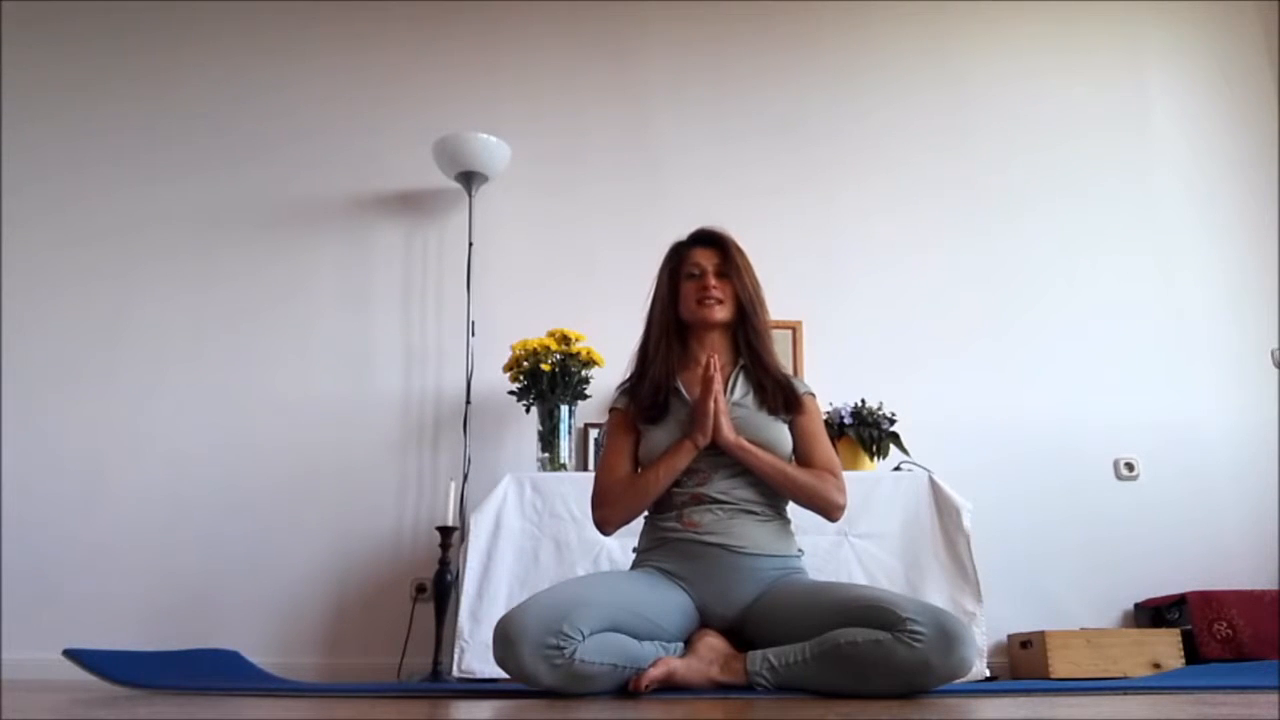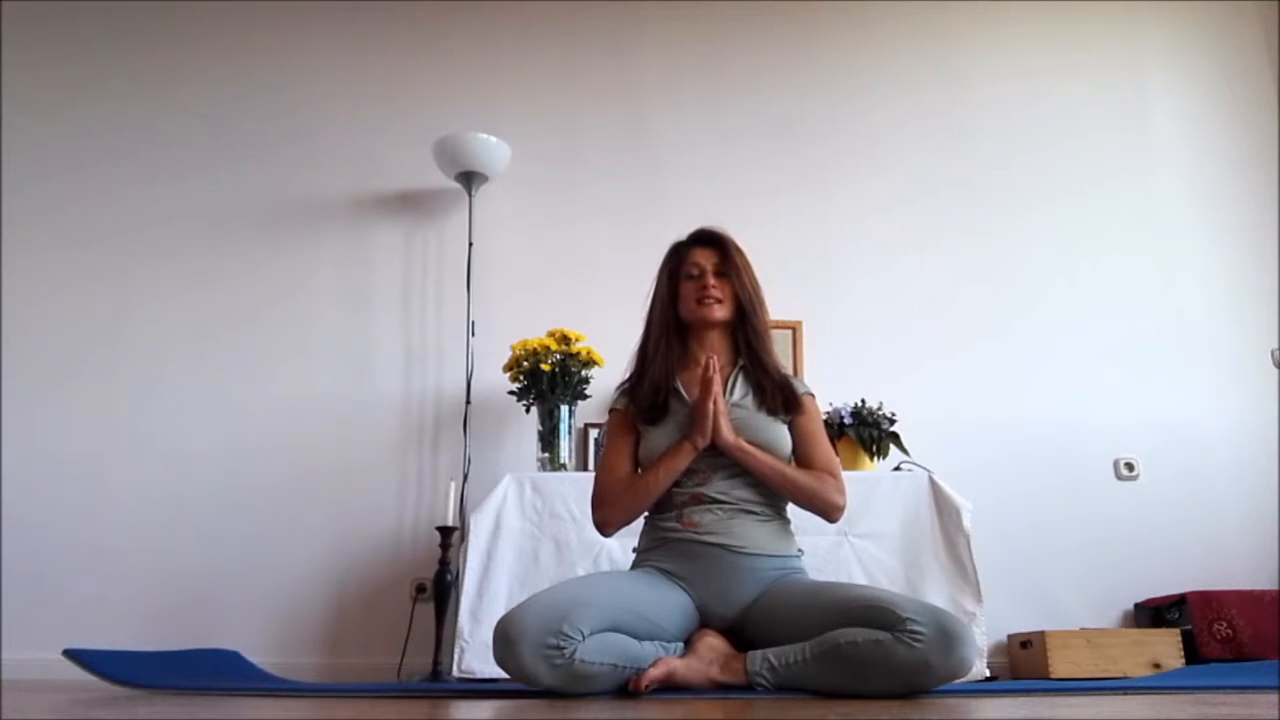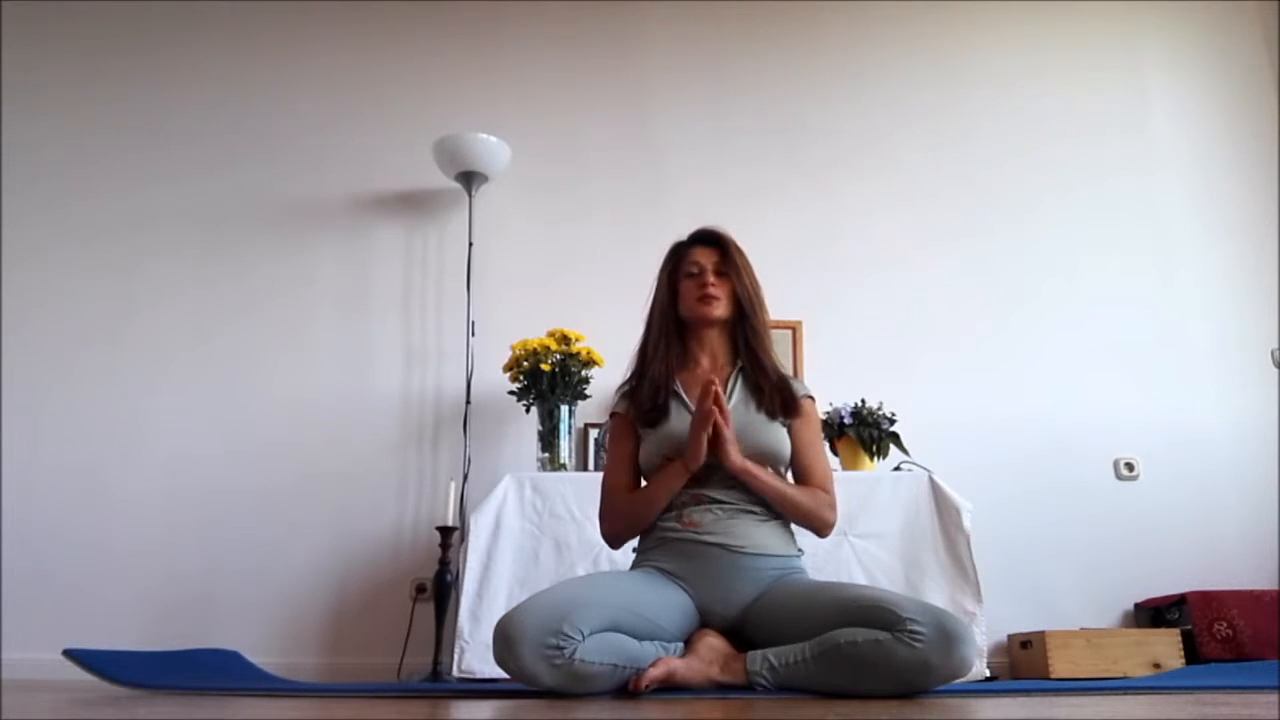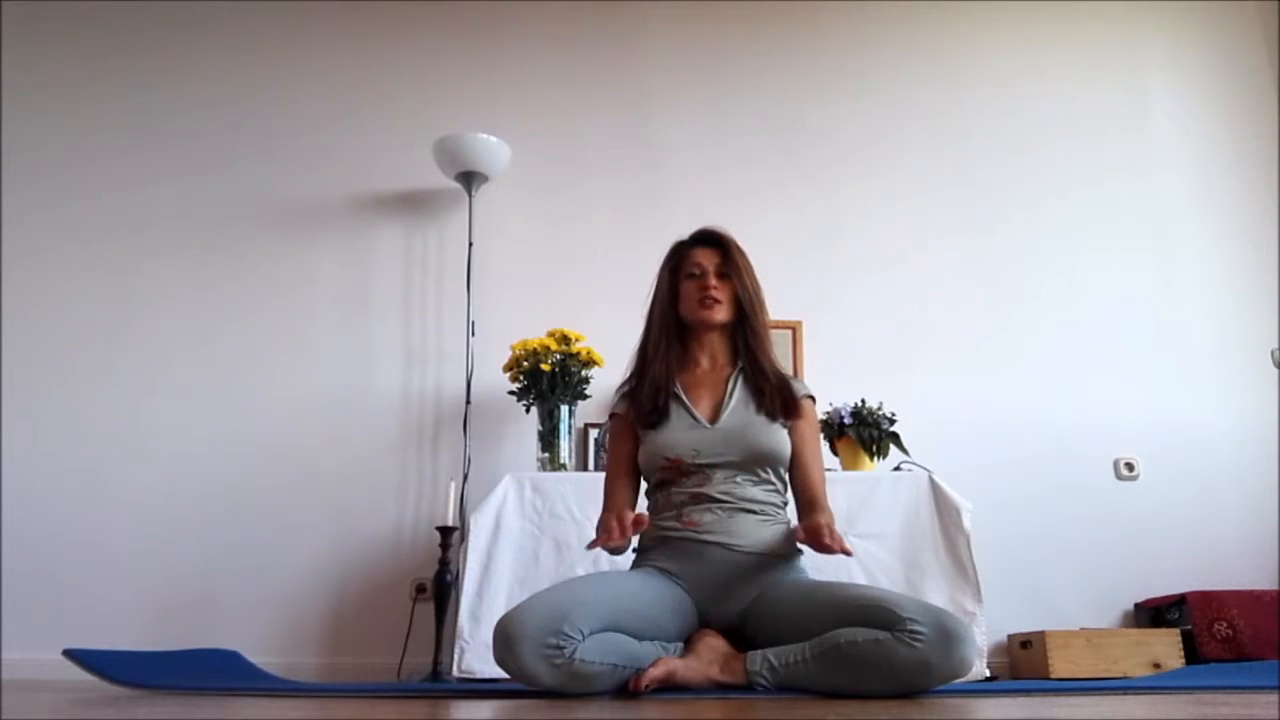
dt=0.3s
person 1, frame 1
left shoulder: (786, 391)
right shoulder: (637, 397)
left elbow: (832, 500)
right elbow: (608, 514)
left wrist: (733, 439)
right wrist: (692, 440)
left hip: (770, 578)
right hip: (667, 576)
left knee: (944, 643)
right knee: (523, 638)
left ankle: (729, 665)
right ankle: (711, 656)
person 1, frame 2
left shoulder: (786, 391)
right shoulder: (638, 398)
left elbow: (832, 500)
right elbow: (607, 515)
left wrist: (732, 441)
right wrist: (691, 441)
left hip: (770, 579)
right hip: (666, 578)
left knee: (945, 644)
right knee: (521, 638)
left ankle: (731, 665)
right ankle: (707, 654)
person 1, frame 3
left shoulder: (786, 393)
right shoulder: (638, 399)
left elbow: (824, 514)
right elbow: (614, 527)
left wrist: (739, 462)
right wrist: (686, 460)
left hip: (771, 579)
right hip: (666, 577)
left knee: (945, 643)
right knee: (522, 638)
left ankle: (727, 664)
right ankle: (706, 653)
person 1, frame 4
left shoulder: (787, 393)
right shoulder: (638, 400)
left elbow: (815, 505)
right elbow: (614, 514)
left wrist: (816, 528)
right wrist: (617, 527)
left hip: (770, 581)
right hip: (667, 577)
left knee: (945, 642)
right knee: (522, 639)
left ankle: (733, 665)
right ankle: (711, 658)
